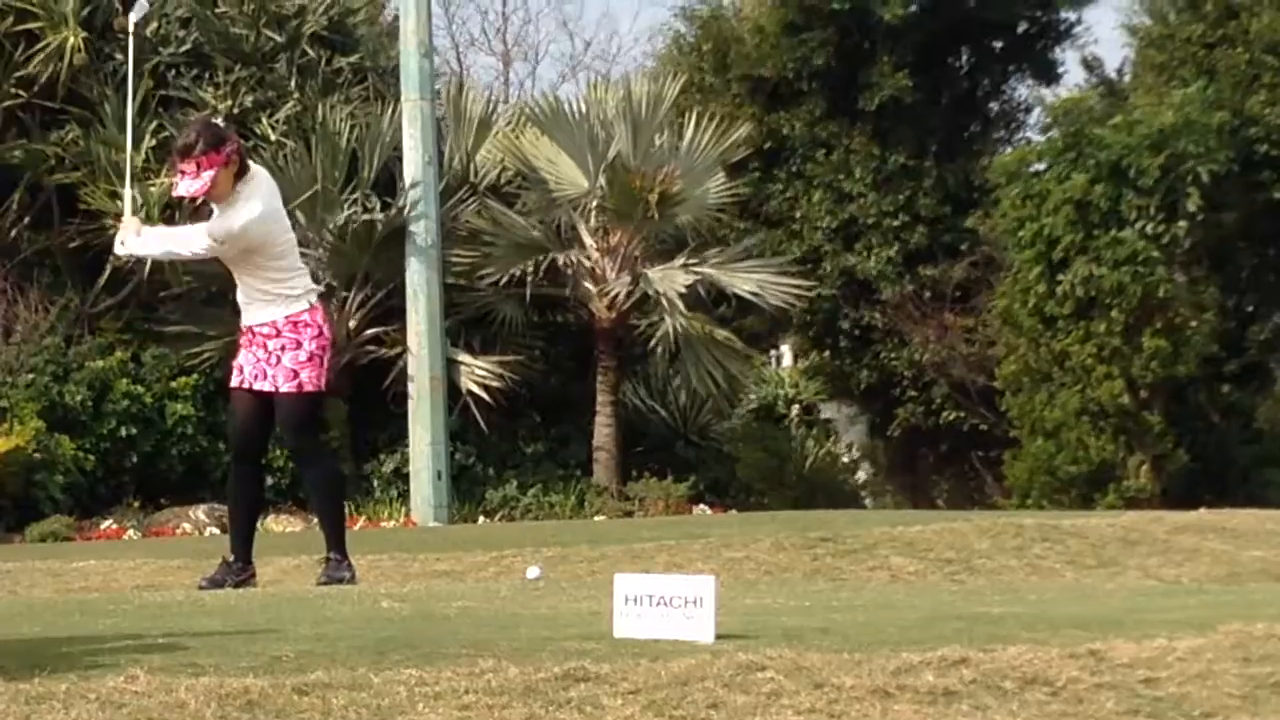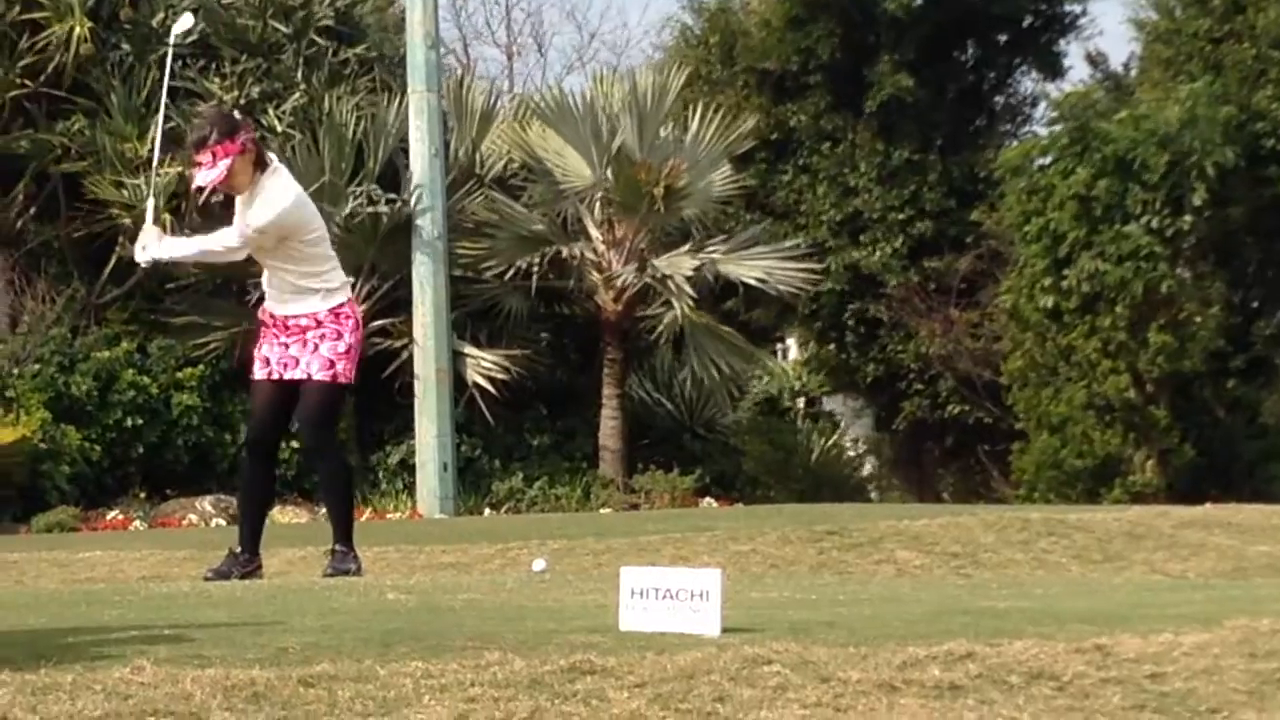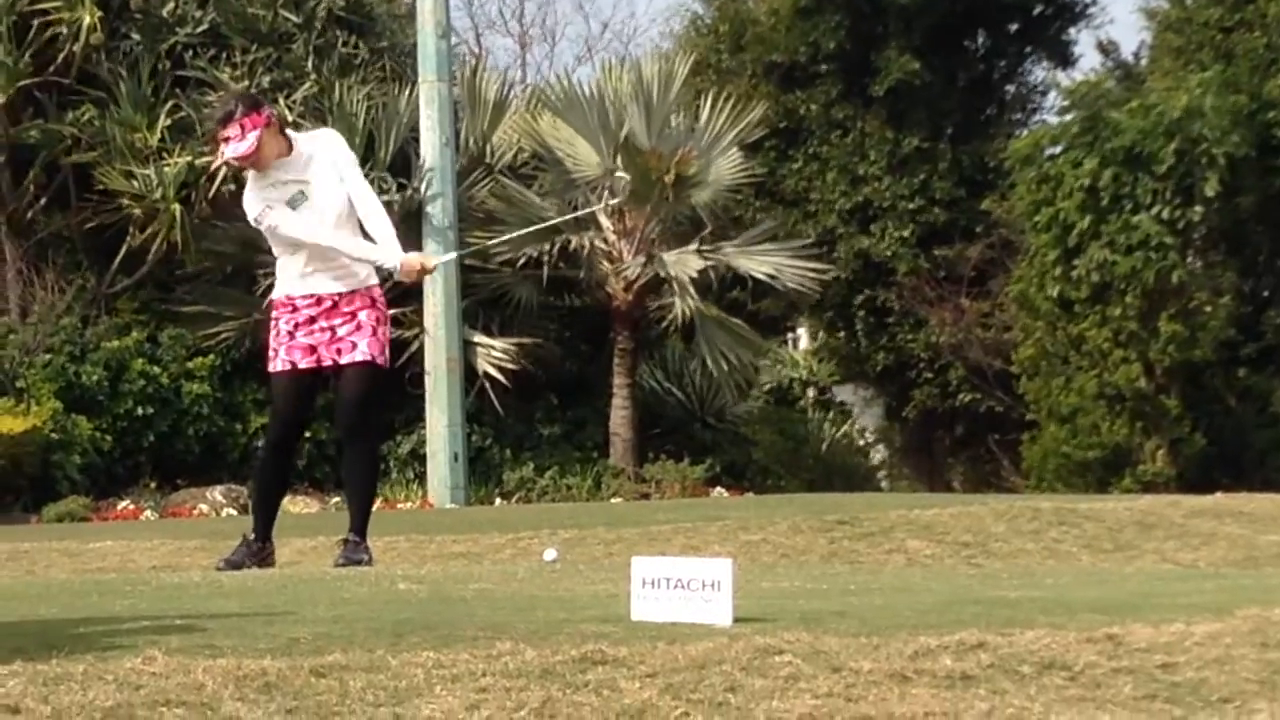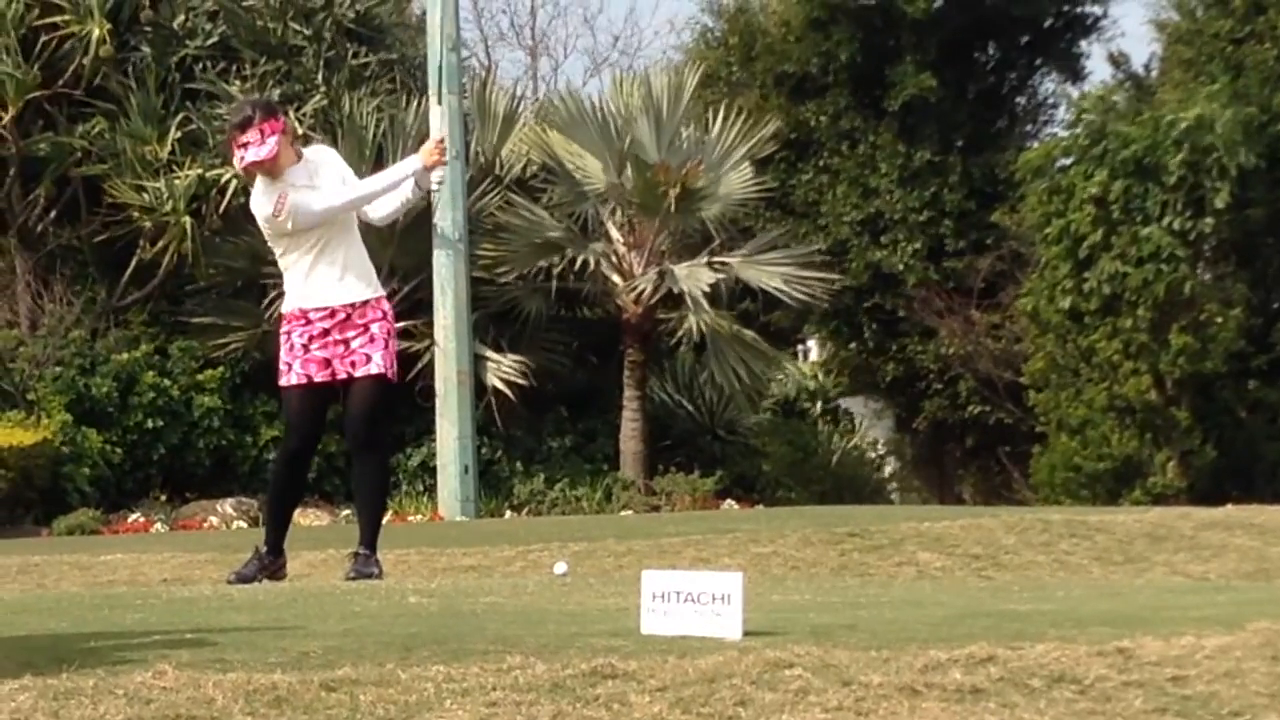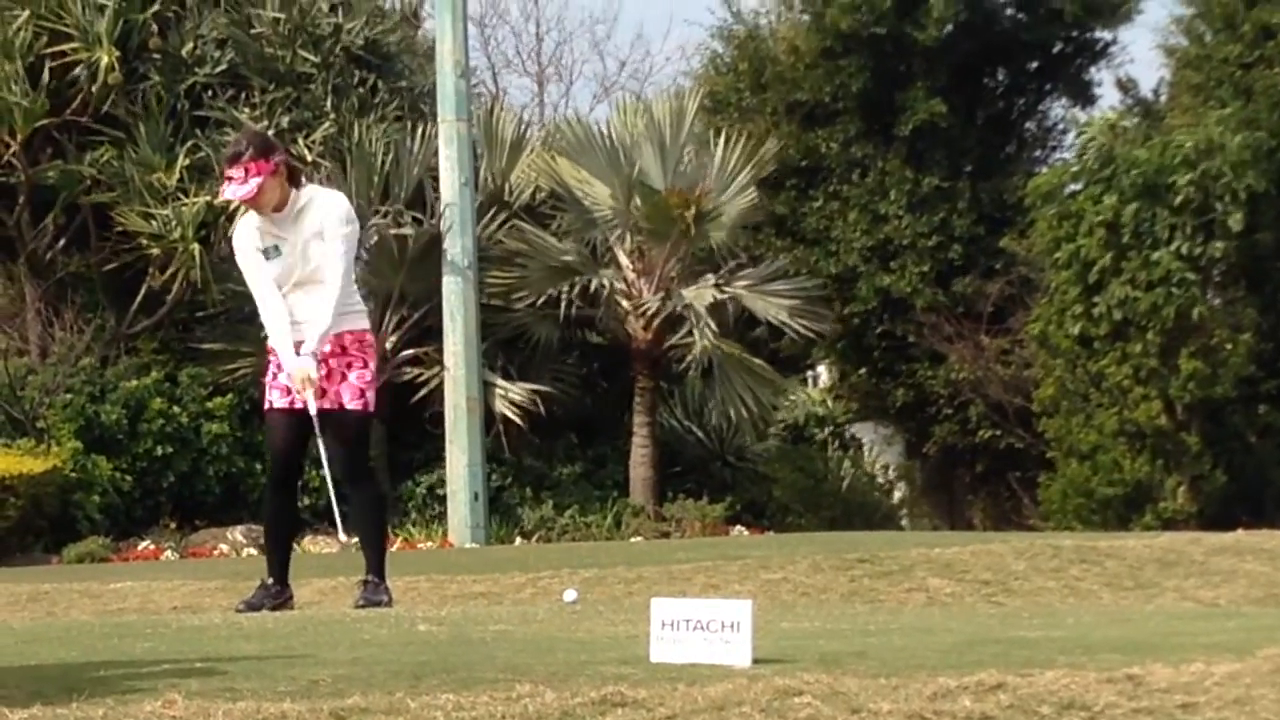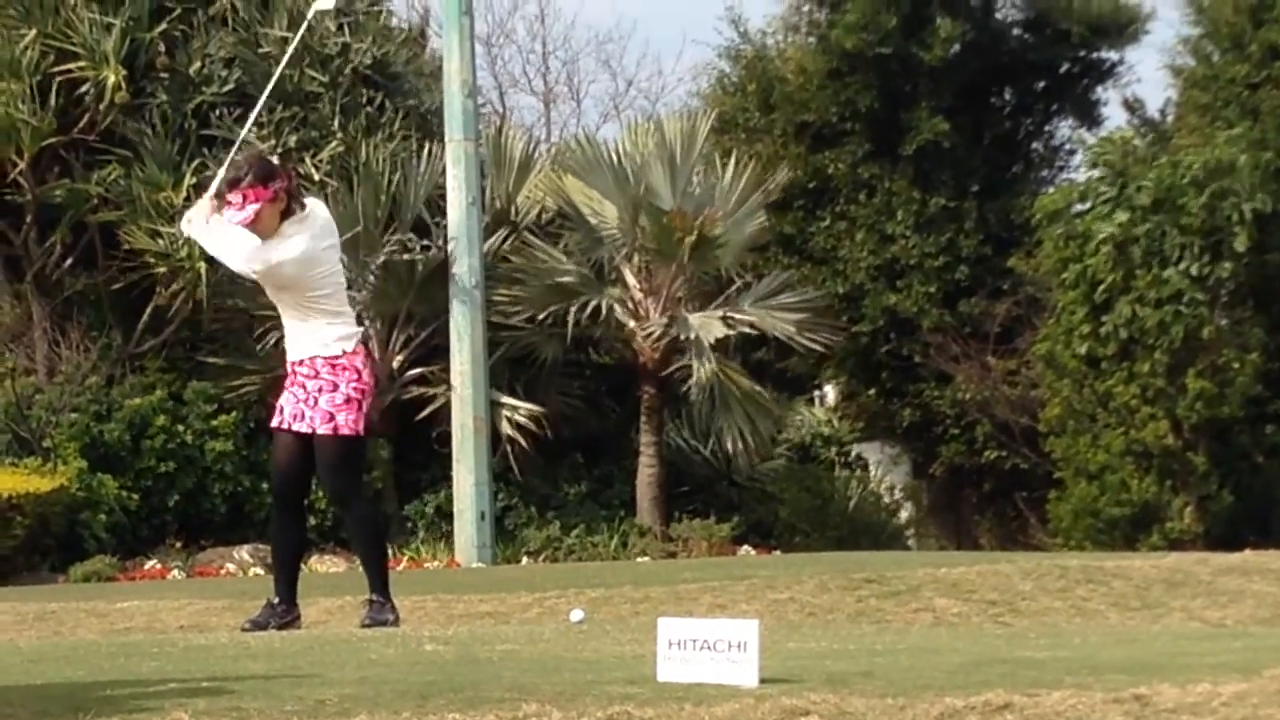
dt=0.4s
person 1, frame 1
left shoulder: (242, 220)
right shoulder: (251, 176)
left elbow: (189, 243)
right elbow: (204, 229)
left wrist: (133, 240)
right wrist: (141, 232)
left hip: (294, 329)
right hip: (258, 331)
left knee: (302, 442)
right knee: (244, 446)
left ankle: (338, 556)
right ankle: (240, 560)
person 1, frame 2
left shoulder: (275, 202)
right shoulder: (253, 181)
left elbow: (222, 245)
right elbow: (228, 246)
left wrist: (157, 247)
right wrist: (165, 244)
left hip: (326, 320)
right hip: (281, 323)
left knee: (317, 435)
right knee: (259, 438)
left ankle: (344, 549)
right ankle: (246, 552)
person 1, frame 3
left shoulder: (324, 142)
right shoulder: (258, 199)
left elbow: (365, 203)
right elbow: (324, 237)
left wrist: (396, 254)
right wrist: (392, 262)
left hip: (358, 300)
right hip: (298, 311)
left knee: (356, 422)
right knee: (284, 428)
left ankle: (356, 538)
right ankle: (259, 539)
person 1, frame 4
left shoulder: (323, 158)
right shoulder: (268, 202)
left elbow: (375, 210)
right elbow: (354, 198)
left wrist: (421, 178)
right wrist: (414, 165)
left hip: (367, 313)
right hip: (308, 325)
left knee: (365, 435)
right knee: (297, 442)
left ankle: (366, 551)
right ankle: (271, 551)
person 1, frame 5
left shoulder: (330, 207)
right shoulder: (245, 232)
left elbow: (333, 287)
right elbow: (270, 304)
left wrist: (315, 357)
right wrist: (298, 360)
left hip: (343, 345)
right hip: (286, 354)
left knee: (351, 466)
right knee: (280, 470)
left ankle: (375, 578)
right ankle: (277, 582)
person 1, frame 6
left shoulder: (274, 258)
right shoulder: (314, 210)
left elbow: (220, 241)
left wrist: (197, 222)
left hip: (335, 370)
right hip: (306, 370)
left knee: (343, 487)
right knee: (284, 488)
left ankle: (381, 599)
right ankle: (283, 602)
